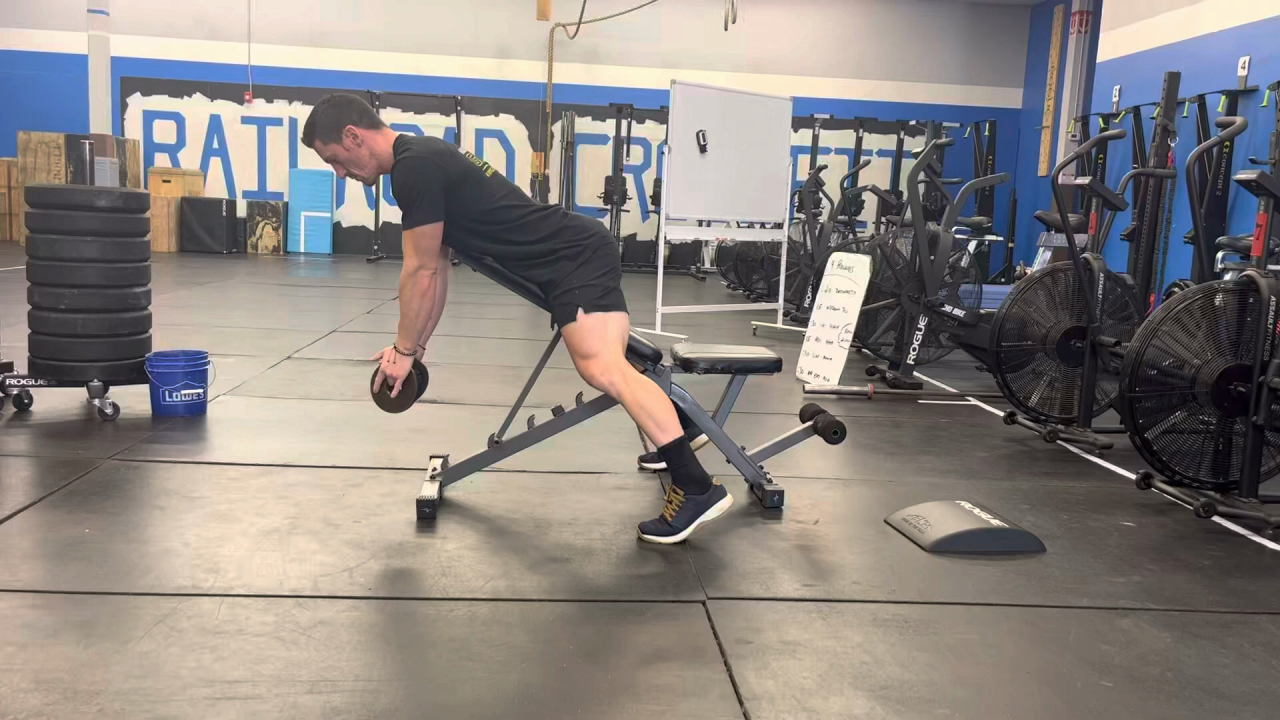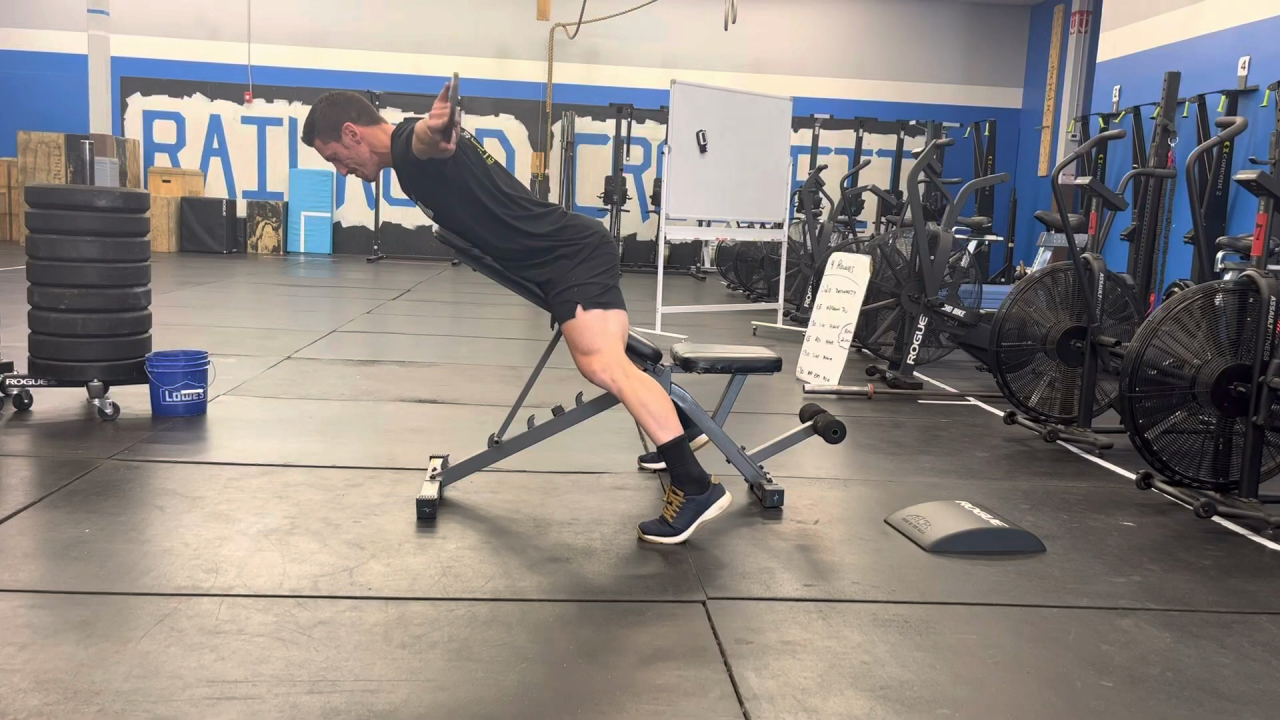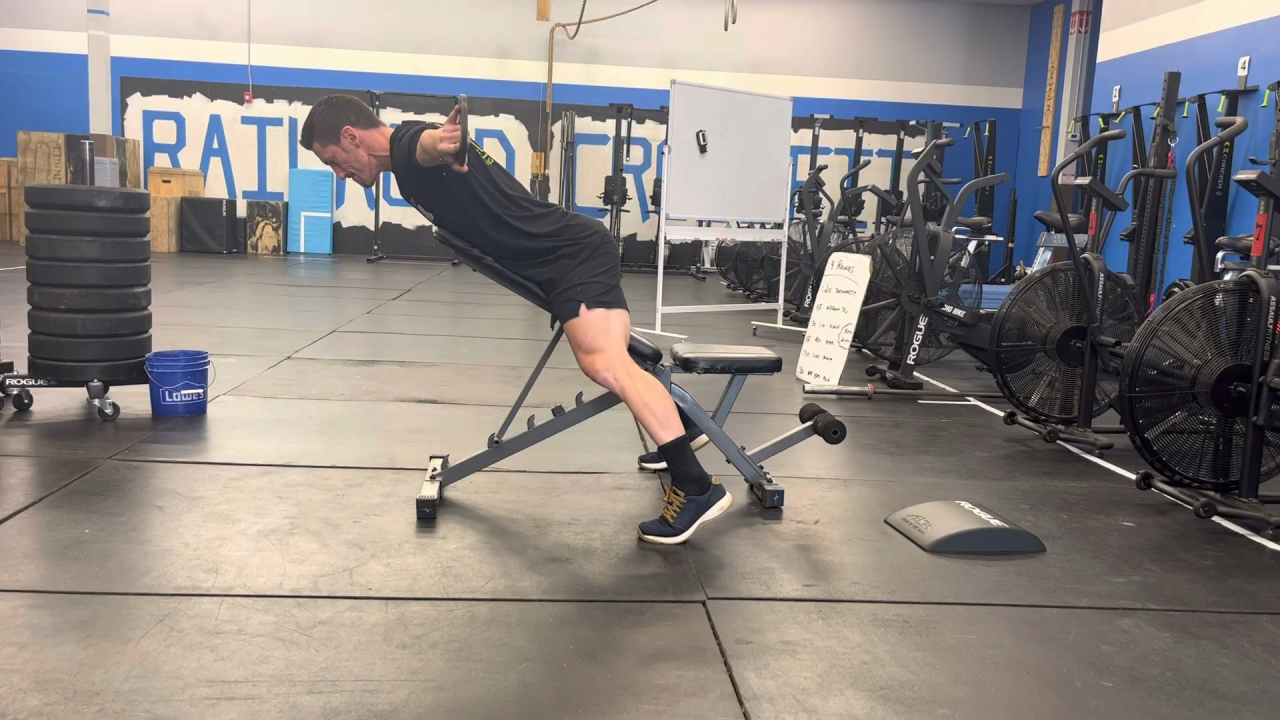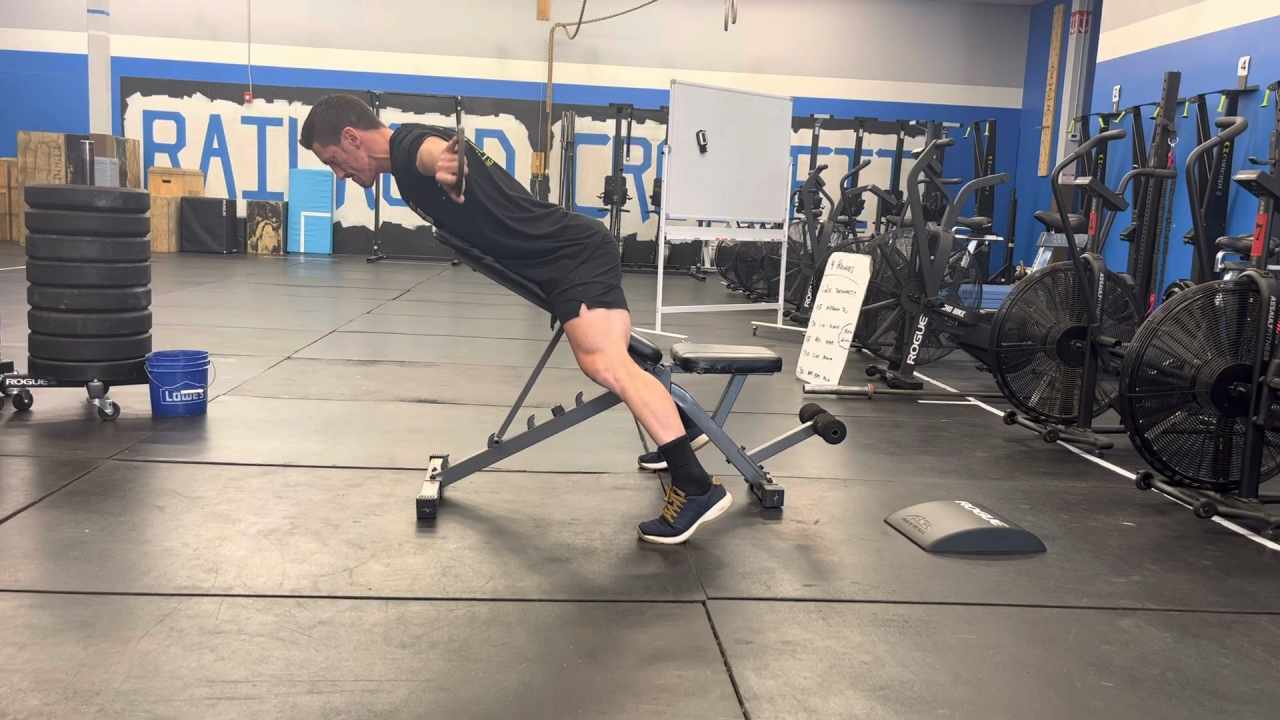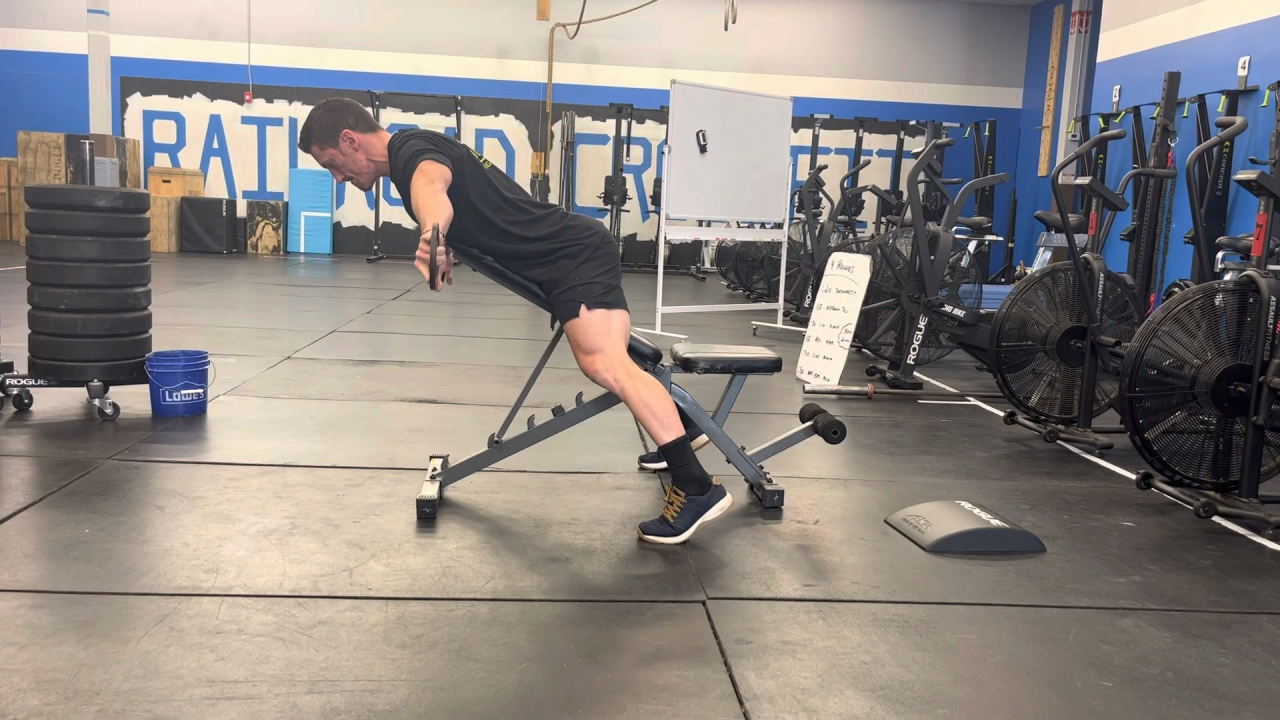
dt=1s
person 1, frame 1
left shoulder: (415, 168)
right shoulder: (421, 159)
left elbow: (420, 273)
right elbow: (434, 267)
left wrist: (403, 350)
right wrist: (416, 345)
left hip: (576, 257)
right hip: (573, 253)
left knee: (601, 368)
right knee: (607, 360)
left ankle: (696, 487)
right ankle: (680, 426)
person 1, frame 2
left shoulder: (410, 142)
right shoulder: (412, 153)
left elbow: (429, 135)
left wrist: (437, 129)
left hip: (573, 255)
right hip: (569, 252)
left knee: (602, 365)
right knee: (608, 358)
left ankle: (695, 487)
right ankle: (680, 427)
person 1, frame 3
left shoulder: (408, 144)
right shoulder: (409, 159)
left elbow: (431, 143)
left wrist: (445, 141)
left hip: (574, 254)
right hip: (568, 252)
left knee: (604, 363)
right knee: (608, 355)
left ankle: (696, 487)
right ankle: (682, 426)
person 1, frame 4
left shoulder: (409, 144)
right shoulder: (408, 156)
left elbow: (434, 147)
left wrist: (448, 161)
left hip: (576, 254)
right hip: (570, 252)
left knee: (604, 363)
right knee: (609, 353)
left ankle: (696, 487)
right ankle: (682, 426)
person 1, frame 5
left shoulder: (411, 149)
right shoulder: (414, 149)
left elbow: (431, 187)
left wrist: (432, 237)
right wrist: (445, 250)
left hip: (576, 253)
right hip: (571, 251)
left knee: (604, 363)
right knee: (608, 355)
left ankle: (697, 486)
right ankle: (681, 427)
